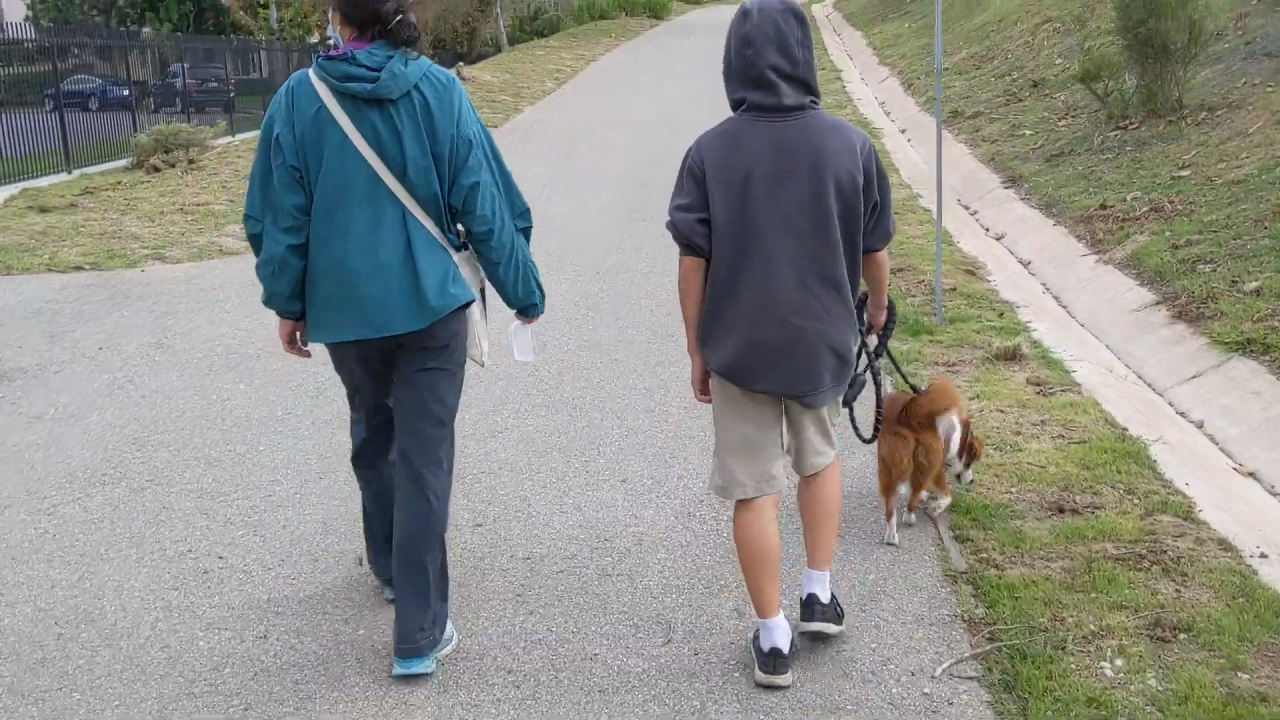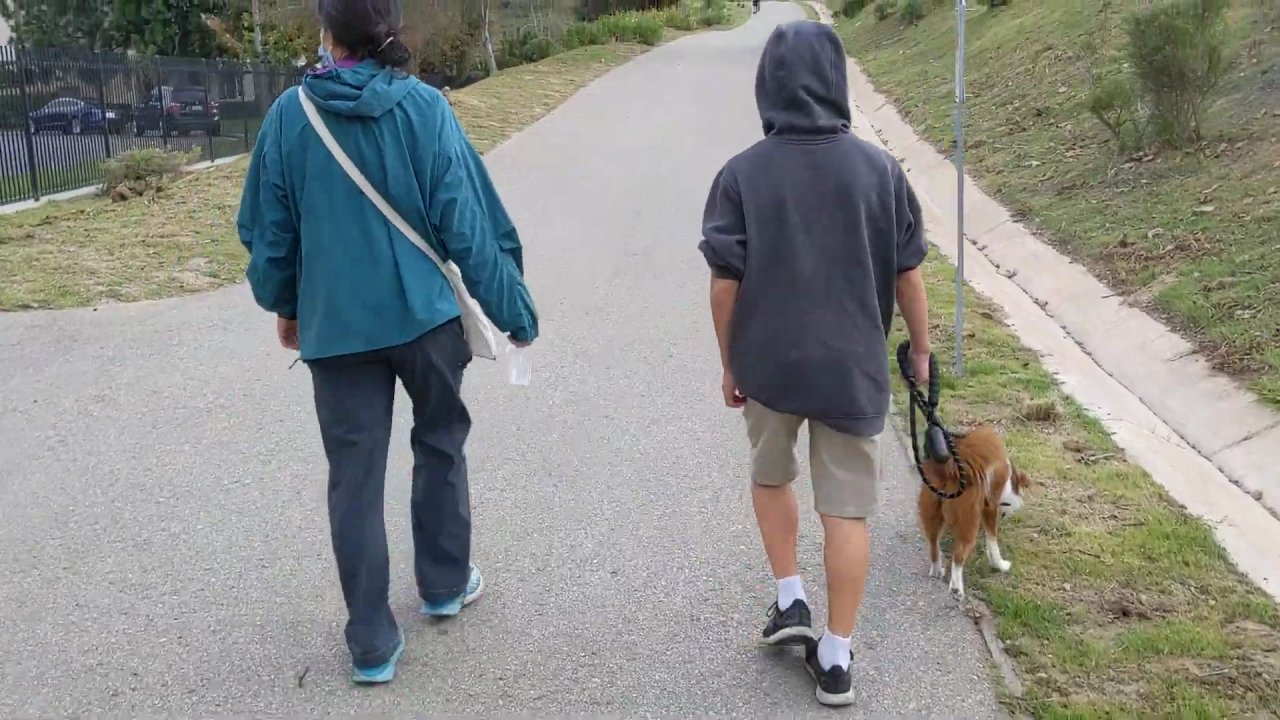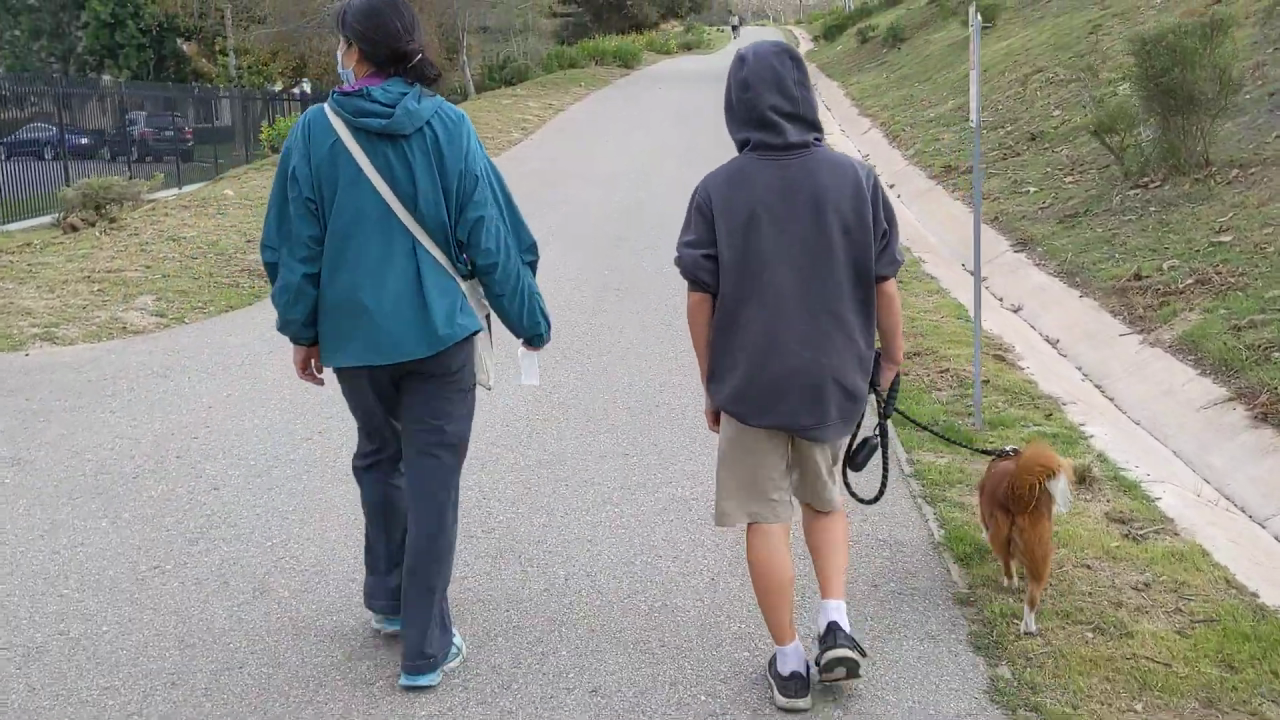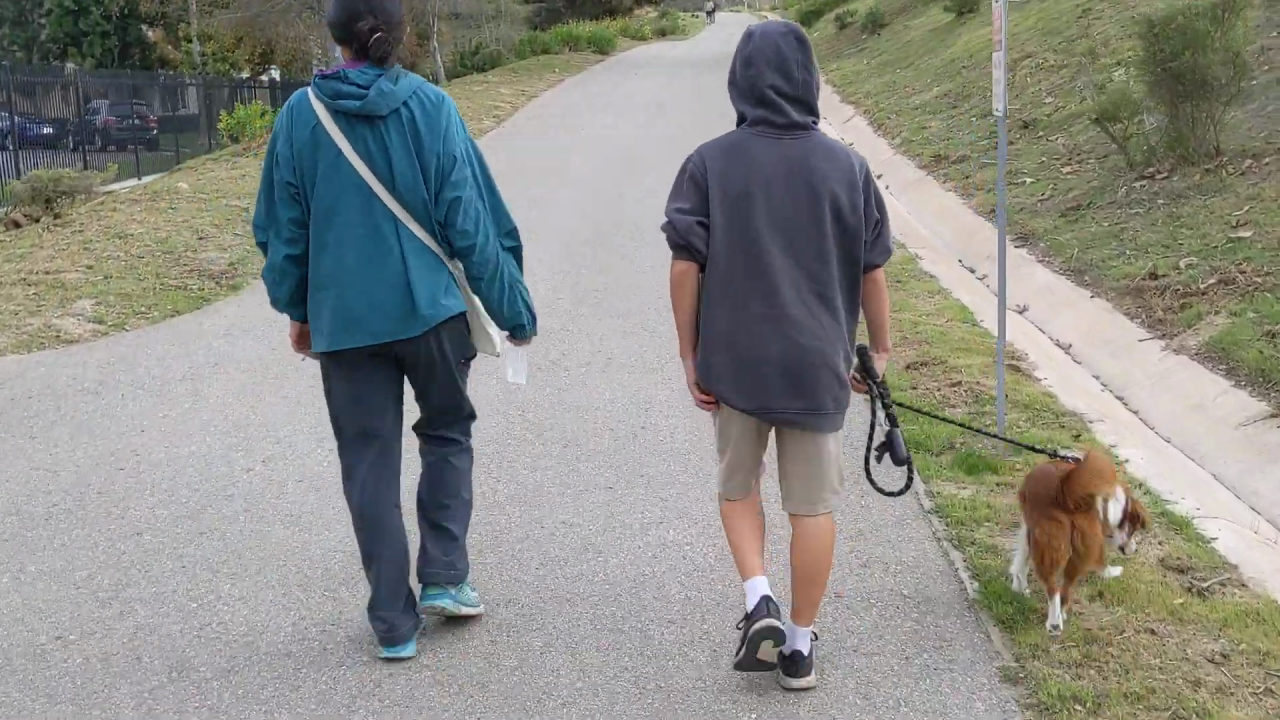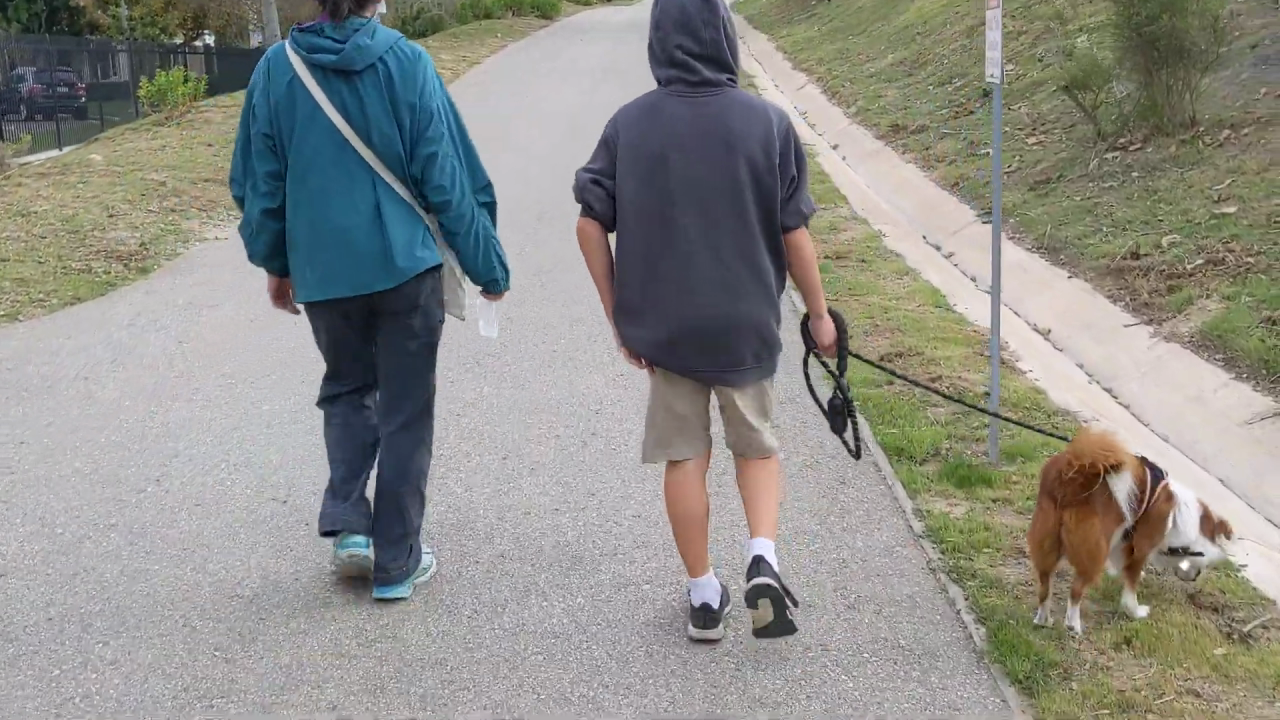
dt=0.5s
person 1, frame 1
left shoulder: (709, 151)
right shoulder: (851, 145)
left elbow: (692, 264)
right elbow: (875, 251)
left wrist: (696, 351)
right wrist: (877, 306)
left hip: (738, 349)
right hip: (823, 344)
left knee: (753, 489)
right knee: (820, 460)
left ankle: (772, 635)
right ankle: (820, 594)
person 1, frame 2
left shoulder: (740, 174)
right shoulder: (880, 170)
left elbow: (725, 284)
right elbow: (907, 276)
left wrist: (730, 364)
right wrist: (920, 347)
left hip: (769, 367)
right hip: (854, 369)
left knee: (771, 476)
right knee: (846, 510)
left ankle: (789, 602)
right ankle: (835, 656)
person 1, frame 3
left shoulder: (717, 190)
right shoulder: (857, 179)
left elbow: (700, 299)
right elbow: (884, 284)
left wrist: (709, 382)
right wrist: (890, 359)
left hip: (749, 384)
right hip: (835, 379)
left knee: (767, 517)
right knee: (825, 502)
left ankle: (789, 662)
right ankle: (834, 625)
person 1, frame 4
left shoulder: (709, 163)
right shoulder: (847, 166)
left elbow: (685, 269)
right elbow: (871, 273)
left wrist: (690, 359)
right wrist: (879, 348)
left hip: (735, 364)
right hip: (818, 365)
left knee: (737, 485)
right knee: (811, 505)
left ankle: (759, 603)
right ankle: (800, 644)
person 1, frame 5
left shoulder: (629, 125)
right shoulder: (767, 122)
left elbow: (590, 225)
right elbow: (794, 232)
left wrist: (617, 315)
right wrist: (819, 313)
left hip: (663, 324)
right hip: (748, 322)
left knee: (684, 456)
right knee: (757, 446)
left ankle: (705, 595)
right ankle: (765, 563)
person 2, frame 1
left shoulder: (299, 99)
right shoulder: (439, 90)
left elbow: (278, 218)
right elbow: (485, 204)
left wrist: (288, 304)
right wrist: (524, 290)
left hip: (344, 307)
right hip: (431, 302)
left knee: (373, 436)
right knee: (423, 458)
left ankle: (390, 566)
right ankle: (419, 636)
person 2, frame 2
left shoulder: (289, 116)
right shoulder: (425, 108)
left elbow: (266, 230)
right elbow: (470, 223)
left wrist: (282, 303)
right wrist: (515, 311)
left hip: (335, 324)
right hip: (425, 313)
left knee: (355, 475)
right knee: (440, 442)
left ankle: (372, 643)
right ankle: (443, 584)
person 2, frame 3
left shoulder: (314, 132)
right shoulder: (449, 127)
left elbow: (293, 248)
right elbow: (492, 239)
left wrist: (301, 329)
right wrist: (531, 320)
left hip: (354, 335)
right hip: (438, 331)
left knee: (379, 459)
right knee: (431, 478)
left ankle: (387, 596)
right ankle: (424, 649)
person 2, frame 4
left shoulder: (300, 116)
right shoulder: (430, 108)
left elbow: (281, 231)
right elbow: (474, 222)
left wrist: (297, 308)
right wrist: (515, 312)
left hip: (343, 319)
right hip: (430, 309)
left knee: (368, 460)
right knee: (447, 432)
left ankle: (394, 620)
right ankle: (444, 578)
person 2, frame 5
left shoulder: (276, 68)
right shoulder: (408, 63)
left elbow: (256, 183)
right elbow: (451, 180)
left wrist: (273, 261)
right wrist: (489, 265)
left hip: (322, 269)
right hip: (406, 263)
left knee: (346, 394)
right knee: (405, 409)
left ankle: (348, 527)
right ankle: (396, 562)
